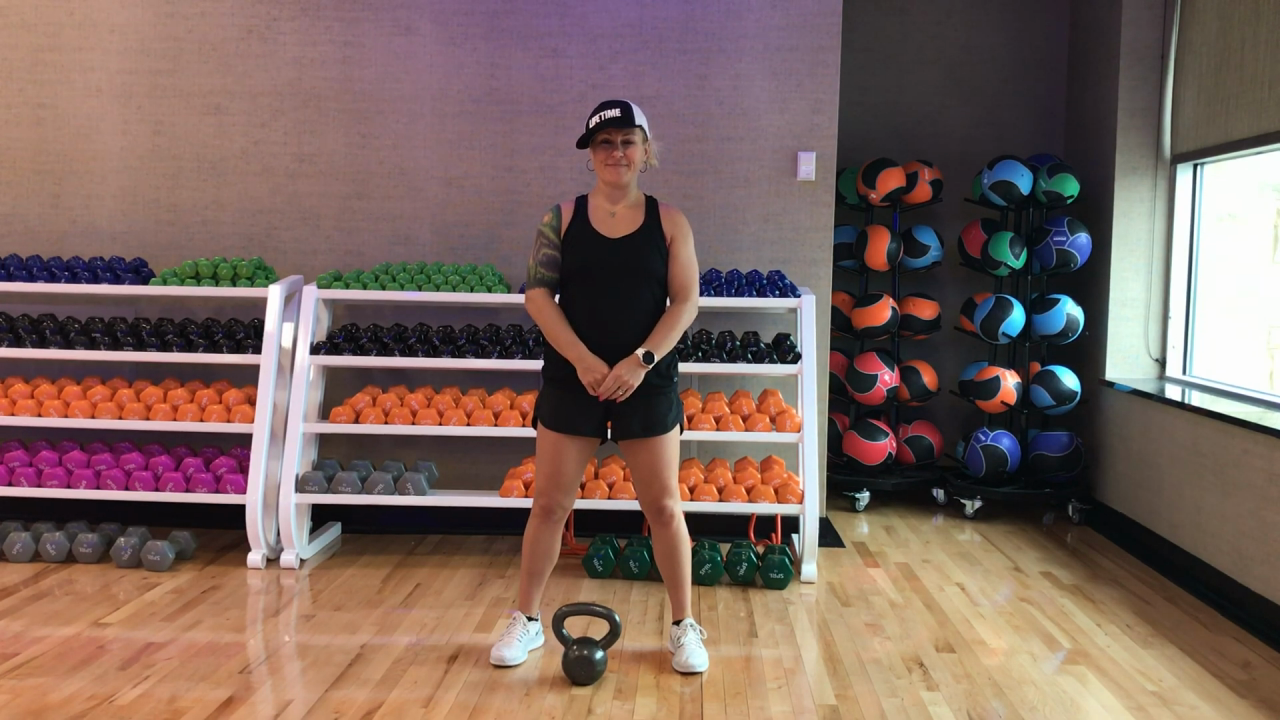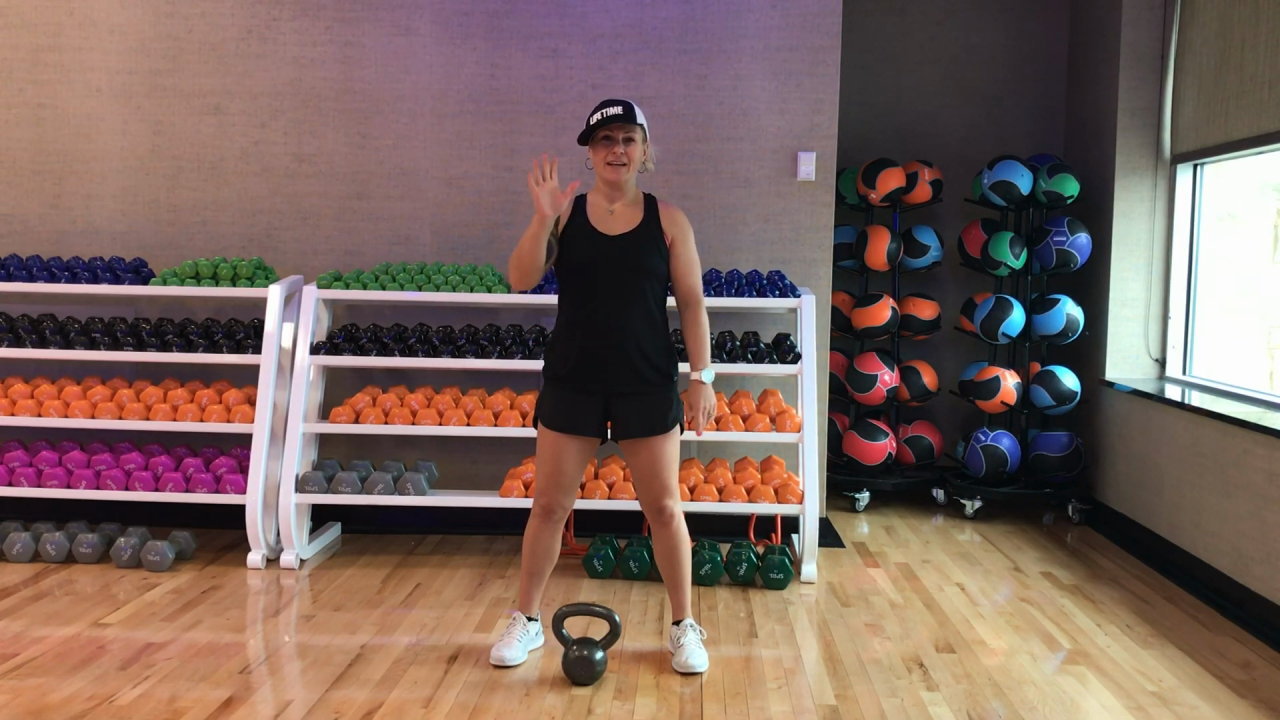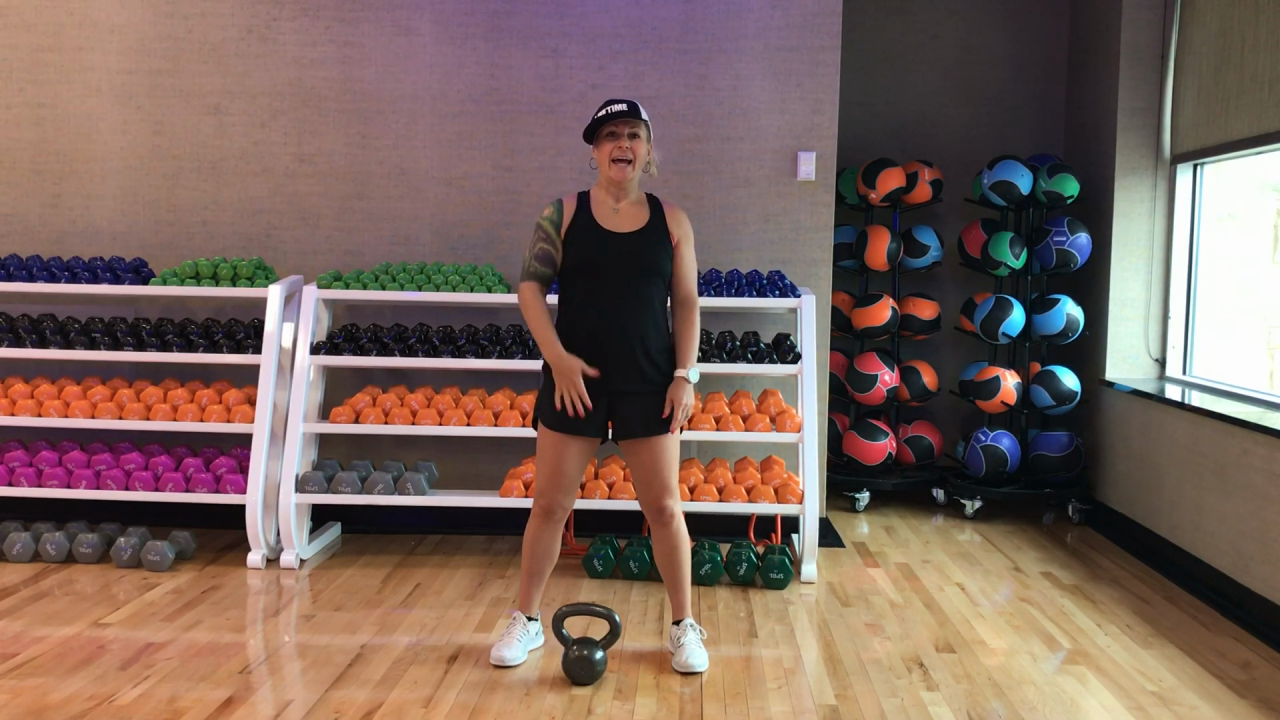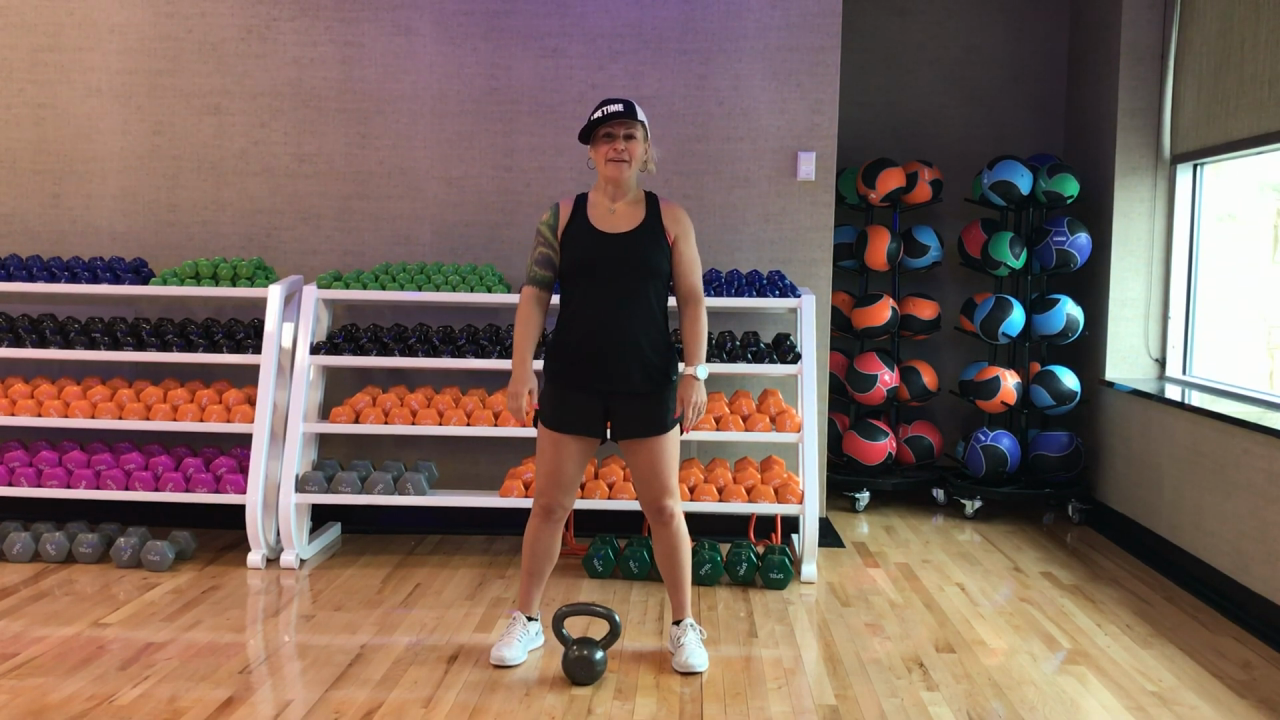
dt=0.4s
person 1, frame 1
left shoulder: (669, 221)
right shoulder: (562, 217)
left elbow: (686, 301)
right elbow: (537, 294)
left wrist: (641, 361)
right wrist: (582, 360)
left hip: (648, 383)
right hip: (570, 381)
left knee: (664, 507)
right knee: (549, 504)
left ankle: (684, 626)
right ankle: (526, 620)
person 1, frame 2
left shoulder: (668, 219)
right shoulder: (565, 212)
left elbow: (691, 301)
right elbow: (521, 281)
left wrist: (701, 376)
right wrist: (543, 219)
left hip: (649, 385)
right hip: (571, 381)
left knee: (663, 506)
right knee: (548, 504)
left ankle: (683, 626)
right ankle: (526, 620)
person 1, frame 3
left shoulder: (671, 220)
right shoulder: (563, 213)
left elbow: (686, 303)
right elbow: (530, 286)
left wrist: (685, 374)
right wrist: (557, 356)
left hip: (648, 383)
right hip: (574, 381)
left knee: (664, 507)
right knee: (549, 504)
left ankle: (684, 626)
right ankle: (526, 620)
person 1, frame 4
left shoulder: (669, 217)
right shoulder: (562, 215)
left elbow: (691, 300)
right elbow: (534, 293)
left wrist: (695, 372)
right wrist: (521, 368)
left hip: (648, 384)
right hip: (571, 383)
left knee: (664, 506)
right knee: (549, 504)
left ankle: (684, 626)
right ankle: (526, 620)
